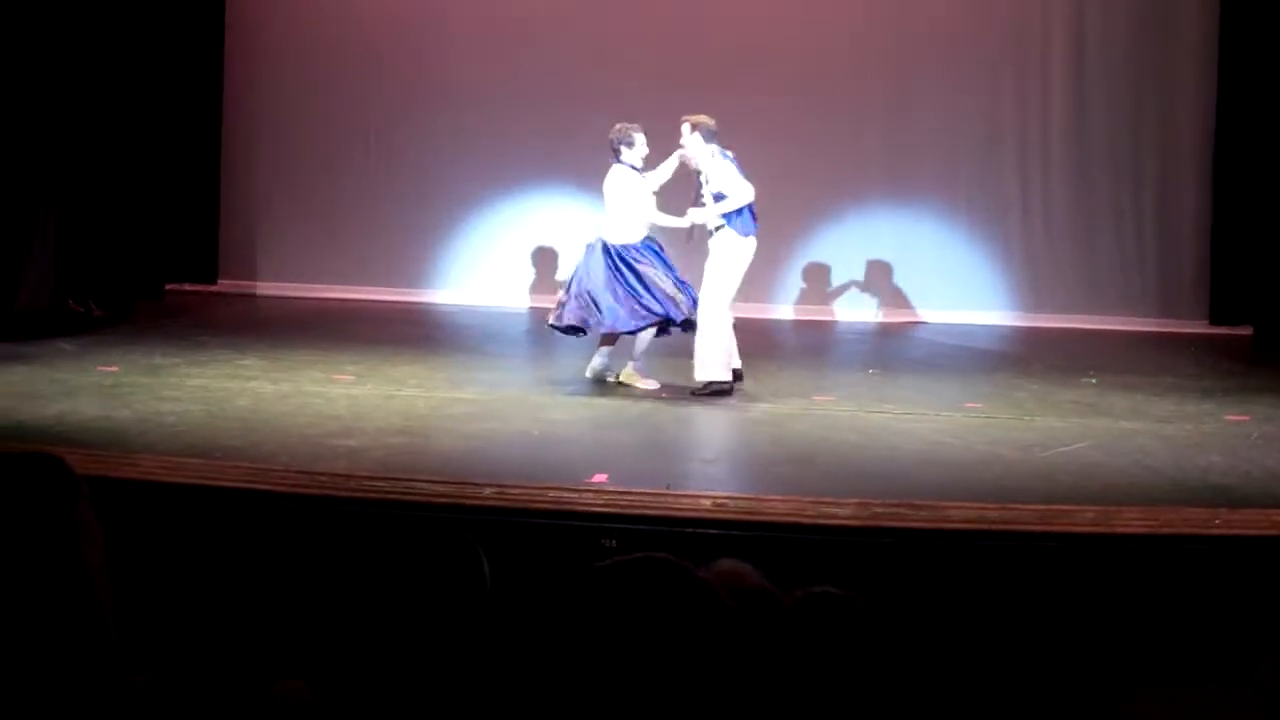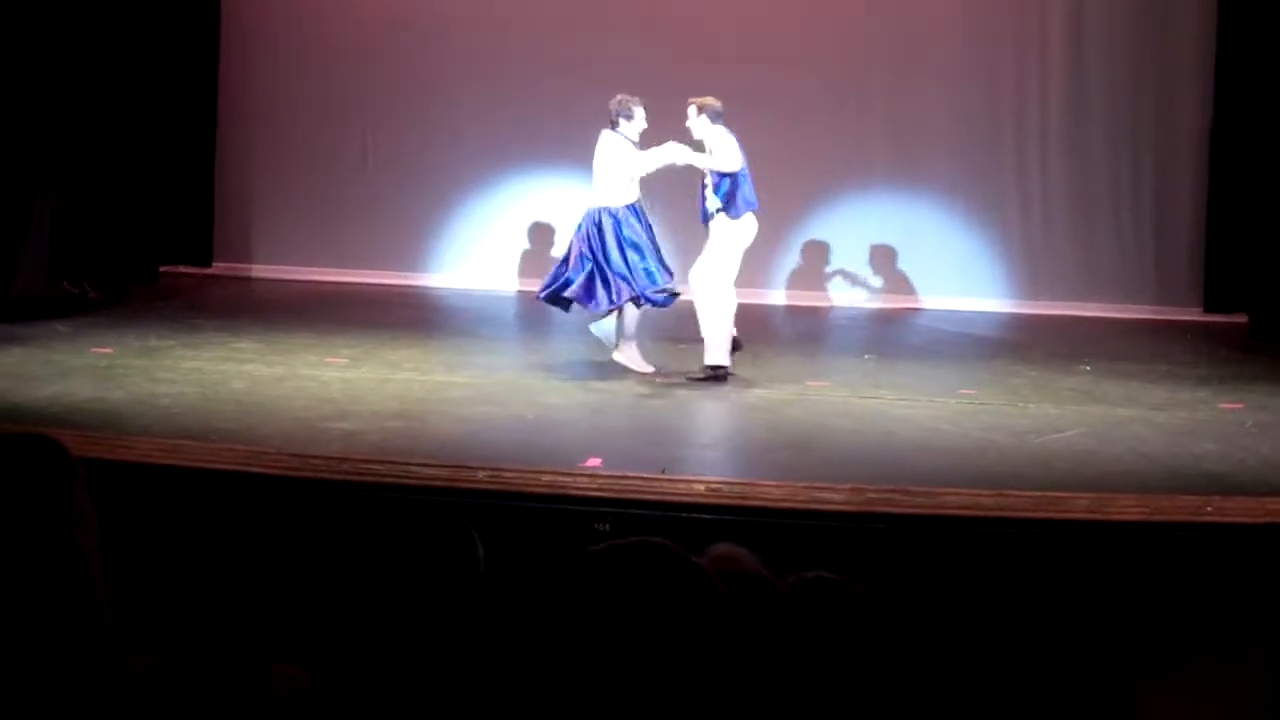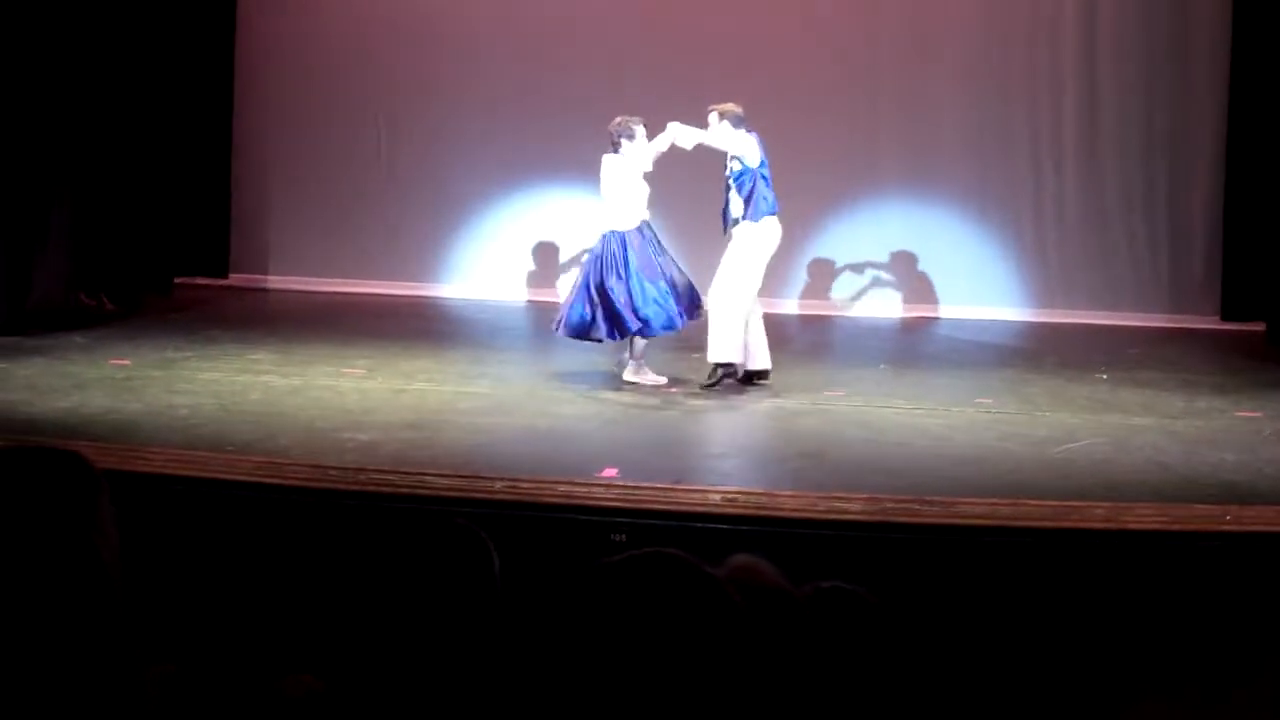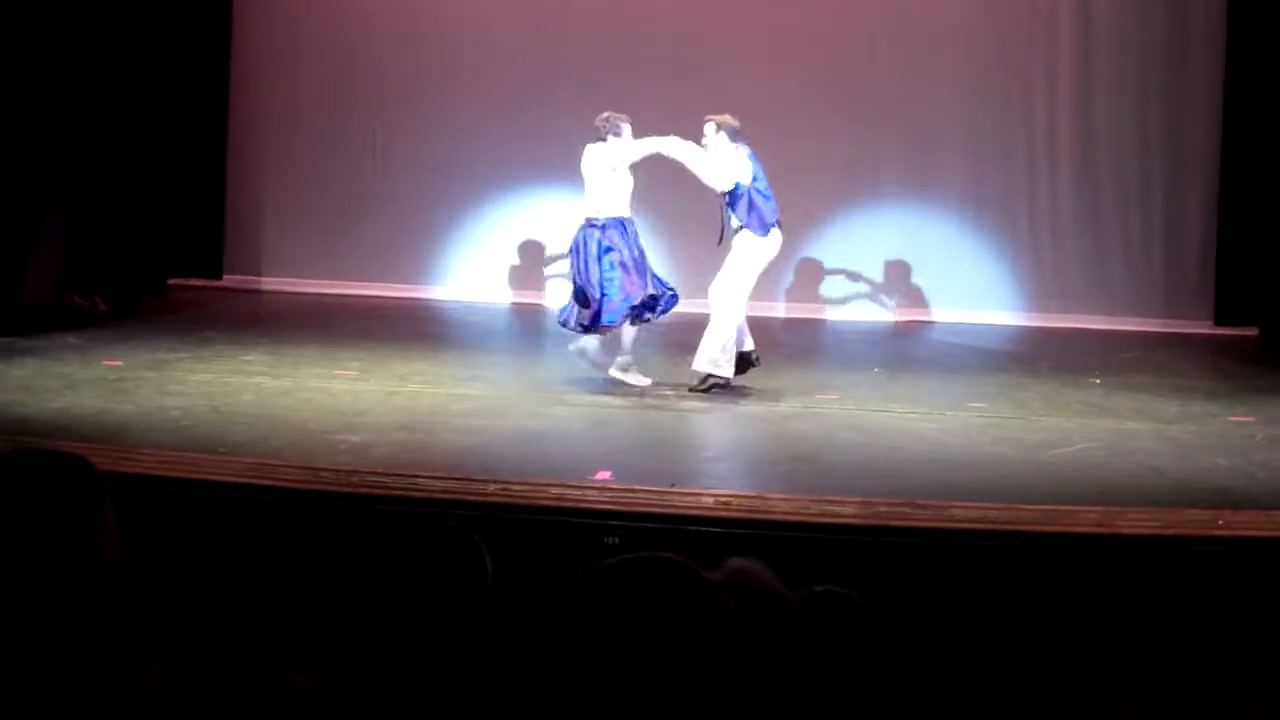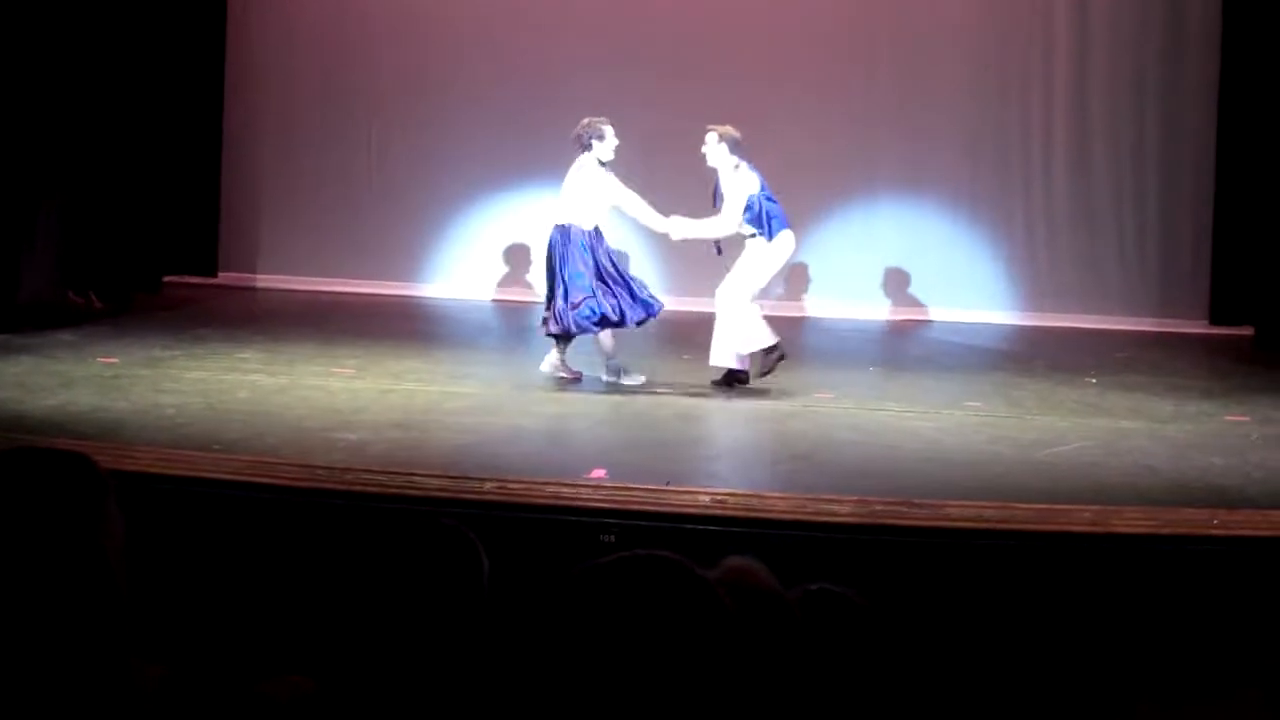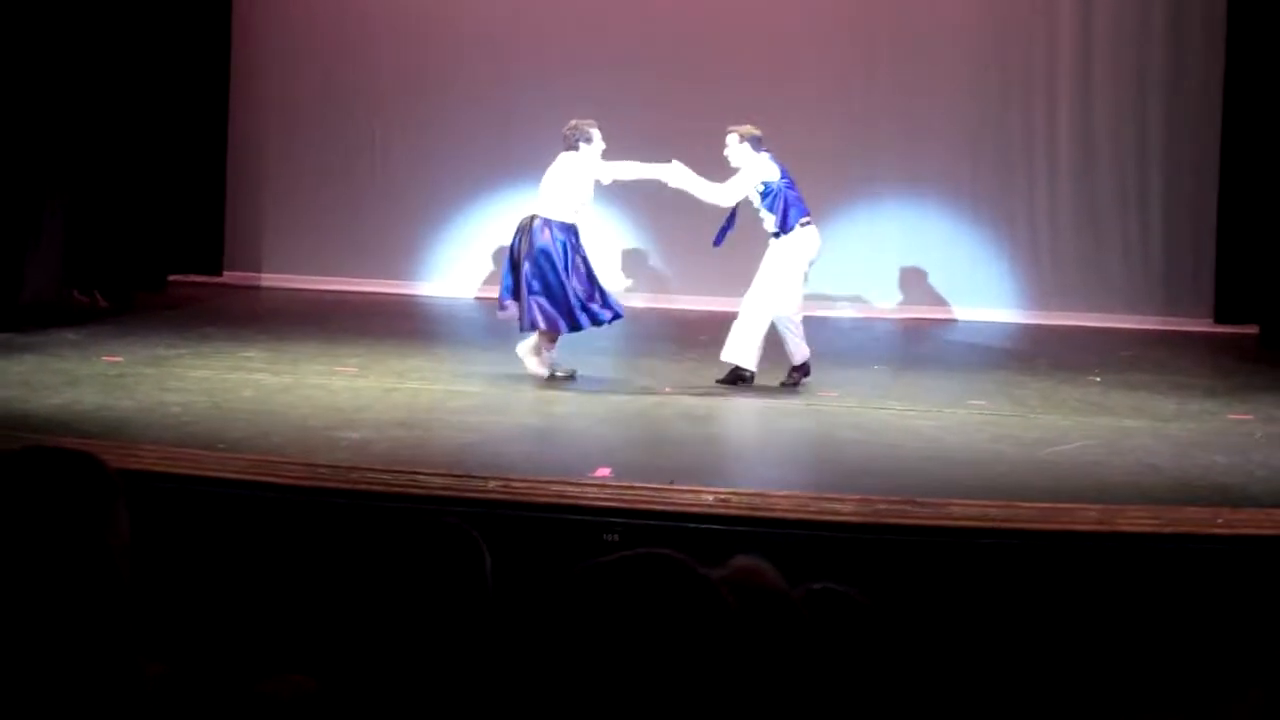
dt=0.2s
person 1, frame 1
left shoulder: (717, 164)
right shoulder: (711, 162)
left elbow: (747, 193)
left wrist: (704, 210)
left hip: (732, 241)
right hip: (726, 242)
left knee: (712, 307)
right knee: (714, 306)
left ankle: (719, 377)
right ankle: (731, 367)
person 1, frame 2
left shoulder: (723, 139)
right shoulder: (717, 141)
left elbow: (733, 163)
left wrist: (690, 158)
right wrist: (691, 157)
left hip: (733, 224)
right hip: (727, 224)
left knee: (716, 290)
right knee: (698, 279)
left ankle: (718, 364)
right ankle: (726, 337)
person 1, frame 3
left shoulder: (747, 142)
right shoulder: (738, 147)
left elbow: (727, 143)
right elbow: (717, 141)
left wrist: (691, 133)
right wrist: (693, 136)
left hip: (756, 230)
right hip: (751, 230)
left knee: (723, 293)
right knee: (742, 297)
left ankle: (726, 361)
right ankle: (757, 367)
person 1, frame 4
left shoulder: (739, 155)
right shoulder: (732, 157)
left elbow: (721, 182)
left wrist: (688, 156)
right wrist: (689, 153)
left hip: (757, 238)
right hip: (750, 237)
left knee: (726, 301)
right knee: (721, 294)
left ankle: (717, 372)
right ankle: (745, 352)
person 1, frame 5
left shoulder: (740, 176)
right shoulder: (728, 177)
left elbow: (728, 226)
right elbow: (726, 220)
left wrist: (689, 230)
right wrist: (690, 225)
left hip: (774, 242)
right hip: (760, 243)
left knee: (731, 295)
right knee: (727, 297)
left ankle: (769, 346)
right ankle: (736, 368)
person 1, frame 6
left shoulder: (761, 164)
right shoulder: (751, 172)
left elbow: (726, 197)
right elbow: (726, 195)
left wrist: (686, 180)
right wrist: (688, 180)
left hip: (799, 238)
right hip: (781, 241)
left knee: (782, 304)
right knee: (755, 302)
left ankle: (800, 362)
right ankle: (743, 368)
person 2, frame 1
left shoulder: (627, 174)
right shoulder: (622, 179)
left elbow: (654, 179)
right elbow: (648, 215)
left wrist: (677, 156)
right wrist: (681, 222)
left hip: (624, 248)
right hip: (624, 251)
left knee: (626, 310)
right knee: (655, 309)
left ankle: (600, 362)
right ankle: (632, 370)
person 2, frame 2
left shoulder: (619, 142)
right shoulder: (611, 142)
left elbow: (642, 160)
right elbow: (637, 167)
left wrist: (670, 151)
right wrist: (668, 155)
left hip: (621, 216)
right hip: (615, 217)
left knee: (624, 280)
right knee: (636, 281)
left ankle: (608, 321)
right ankle: (627, 349)
person 2, frame 3
left shoulder: (624, 165)
right shoulder: (613, 163)
right elbow: (641, 160)
right wrist: (668, 136)
left hip: (632, 239)
right hip: (626, 242)
left knee: (631, 302)
right knee: (649, 305)
left ankle: (633, 362)
right ankle: (635, 368)
person 2, frame 4
left shoulder: (608, 157)
right shoulder: (595, 154)
right elbow: (627, 153)
left wrist: (663, 142)
right wrist: (663, 142)
left hip: (615, 232)
right hip: (606, 232)
left knee: (611, 297)
right knee: (630, 295)
left ankle: (588, 340)
right ankle: (623, 364)
person 2, frame 5
left shoulder: (596, 169)
right shoulder: (587, 168)
left elbow: (624, 195)
right elbow: (622, 199)
left wrist: (659, 220)
right wrist: (658, 222)
left hip: (581, 239)
right hip: (575, 239)
left knee: (577, 307)
right knee: (603, 302)
left ankle: (556, 359)
right ankle: (613, 367)
person 2, frame 6
left shoulder: (582, 166)
right shoulder: (572, 163)
left elbow: (611, 171)
right elbow: (617, 170)
left wrist: (660, 170)
right wrist: (660, 170)
left hip: (558, 233)
right hip: (551, 233)
left knee: (566, 298)
right knee: (566, 298)
left ankle: (547, 357)
right ankle: (531, 348)
